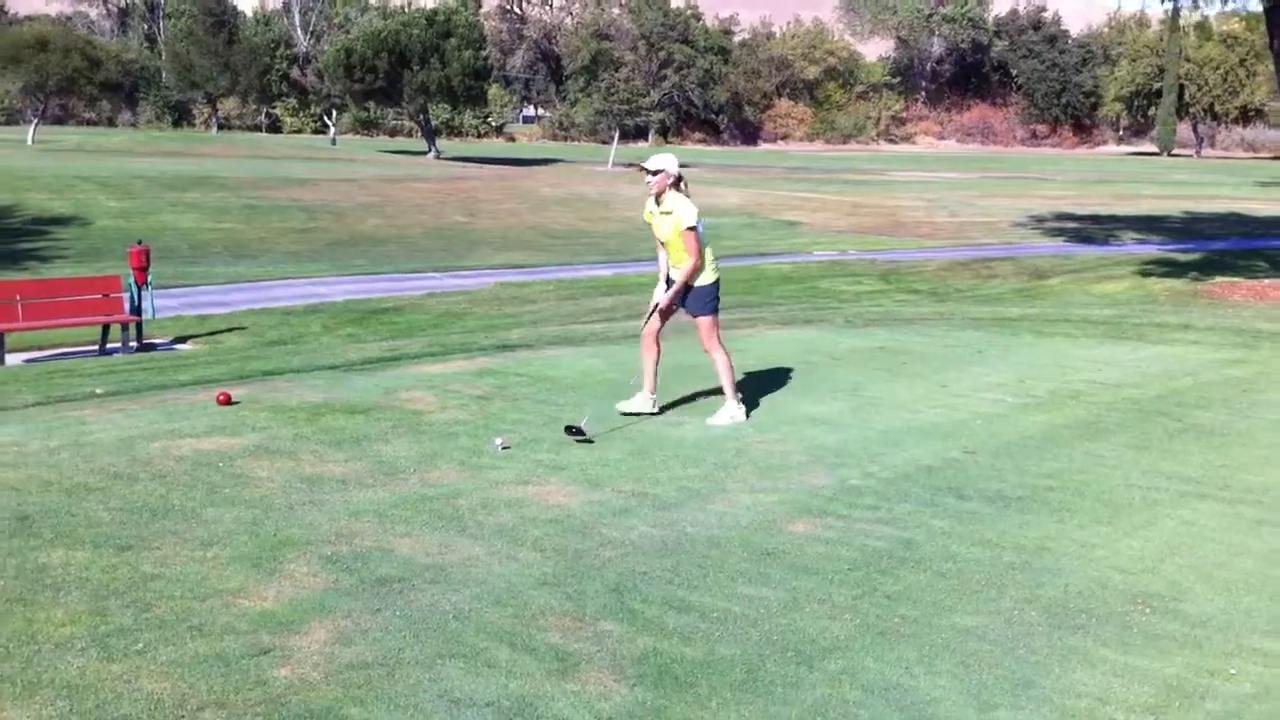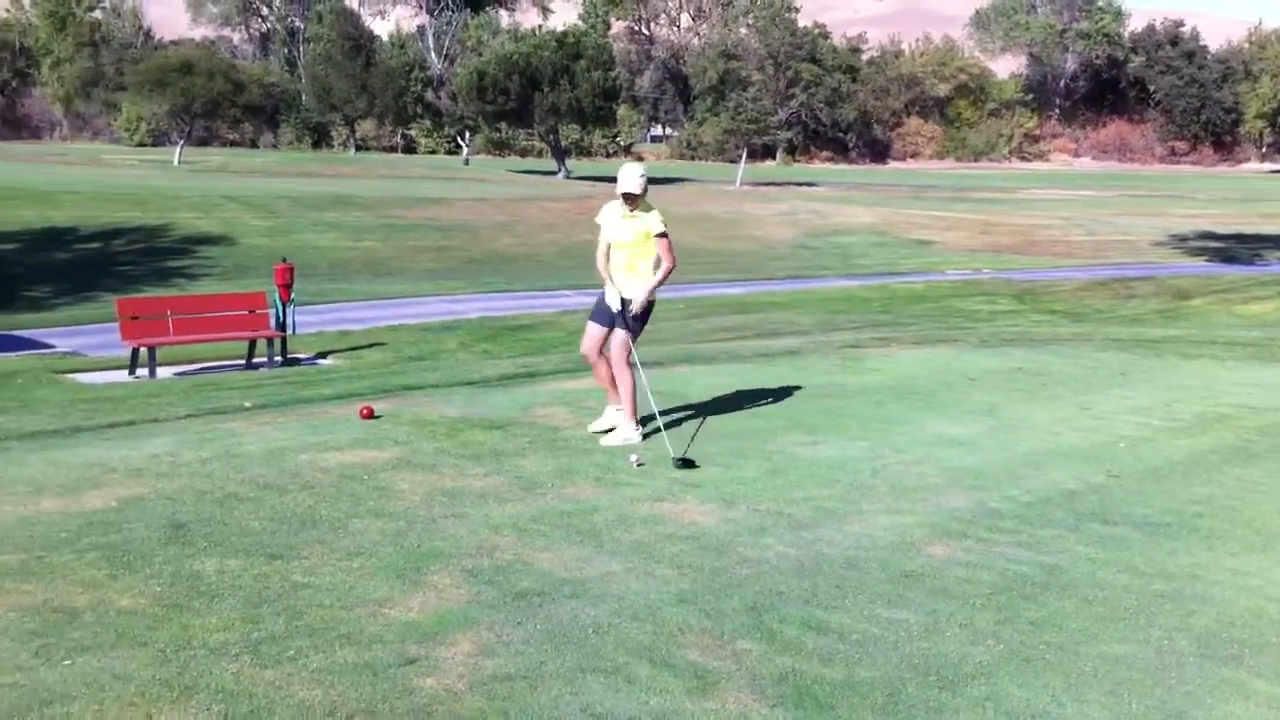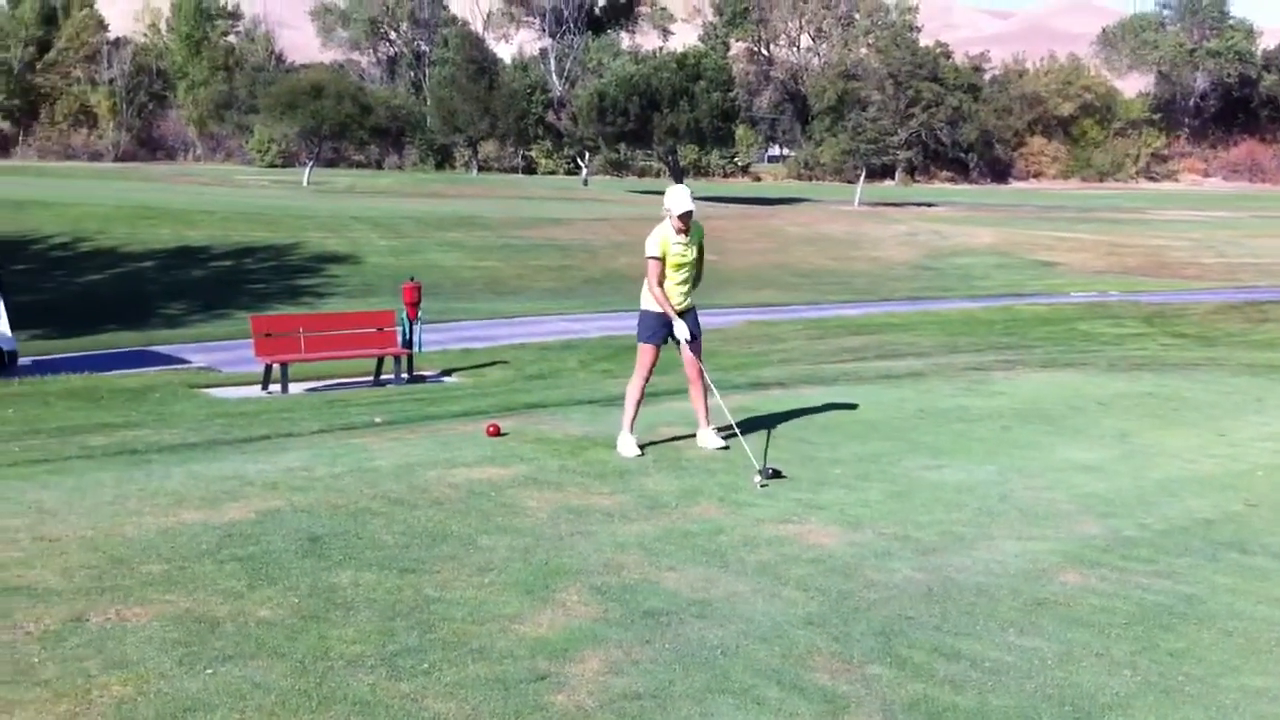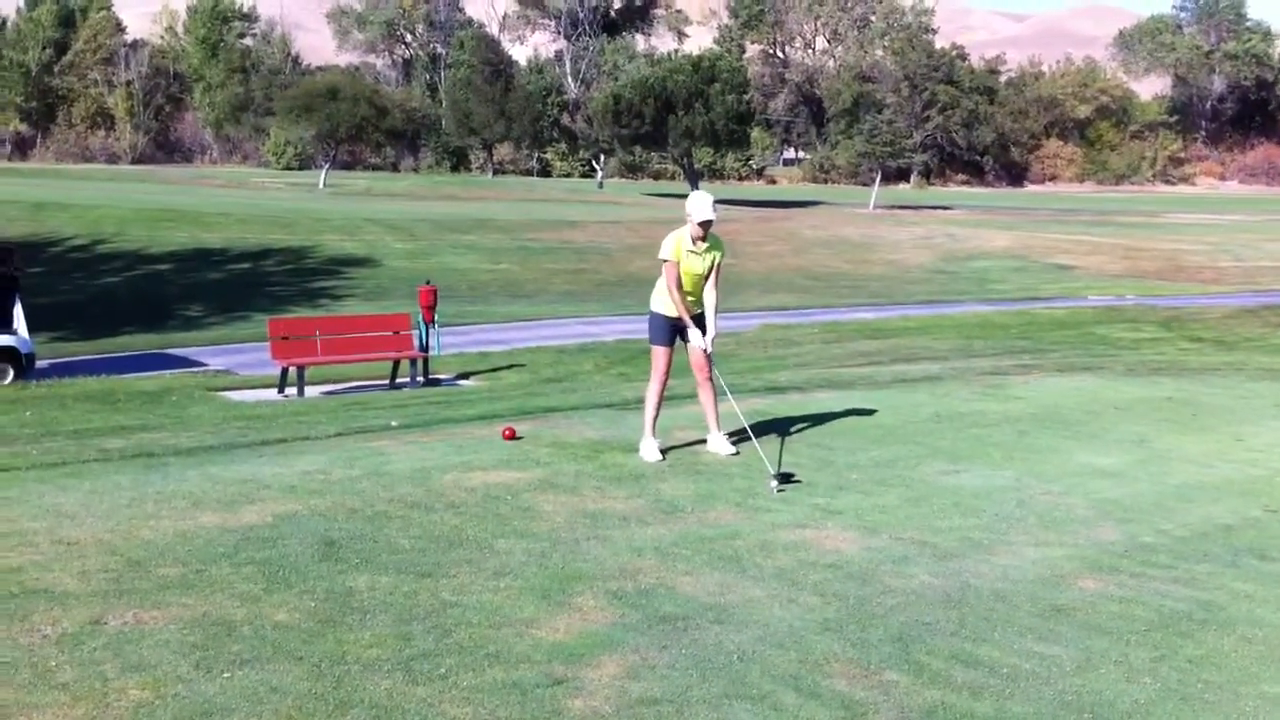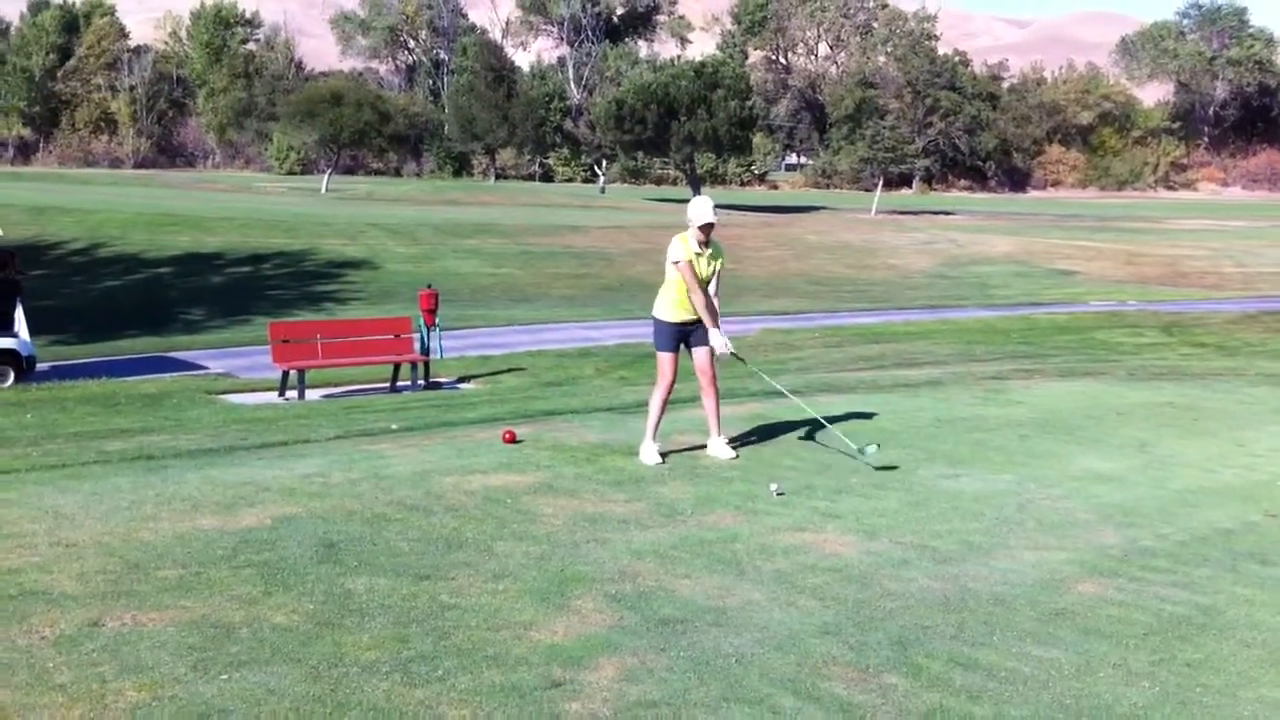
dt=1s
person 1, frame 1
left shoulder: (683, 210)
right shoulder: (651, 207)
left elbow: (694, 260)
left wrist: (672, 294)
right wrist: (662, 282)
left hip: (700, 280)
right hip: (676, 278)
left knee: (710, 343)
right knee: (649, 330)
left ankle: (734, 406)
right ankle: (647, 396)
person 1, frame 2
left shoulder: (652, 219)
right shoulder: (608, 212)
left elbow: (669, 263)
right elbow: (602, 255)
left wrist: (645, 293)
right wrist: (609, 285)
left hip: (639, 297)
right hip: (614, 292)
left knee: (618, 357)
right knee: (589, 349)
left ankle: (631, 427)
right ankle: (616, 406)
person 1, frame 3
left shoulder: (695, 230)
right shoulder: (657, 239)
right elbow: (654, 286)
left wrist: (697, 277)
right wrist: (675, 320)
left hip: (686, 309)
right hip: (656, 311)
left knee: (695, 370)
right knee: (643, 372)
left ankle: (704, 430)
right ankle: (626, 434)
person 1, frame 4
left shoulder: (716, 246)
right shoulder: (673, 242)
left elbow: (711, 289)
right elbow: (673, 290)
left wrist: (711, 329)
right wrist: (691, 328)
left hip: (696, 313)
right hip: (665, 313)
left knee: (704, 373)
right knee: (660, 375)
left ankle: (715, 435)
right ankle: (648, 439)
person 1, frame 5
left shoulder: (717, 252)
right shoulder: (680, 246)
left elbow: (712, 293)
right elbow: (695, 291)
left wrist: (717, 331)
right wrist: (712, 330)
left hip: (696, 321)
right hip: (668, 320)
left knee: (709, 378)
right knee: (667, 382)
left ankle: (715, 440)
right ankle: (649, 442)
